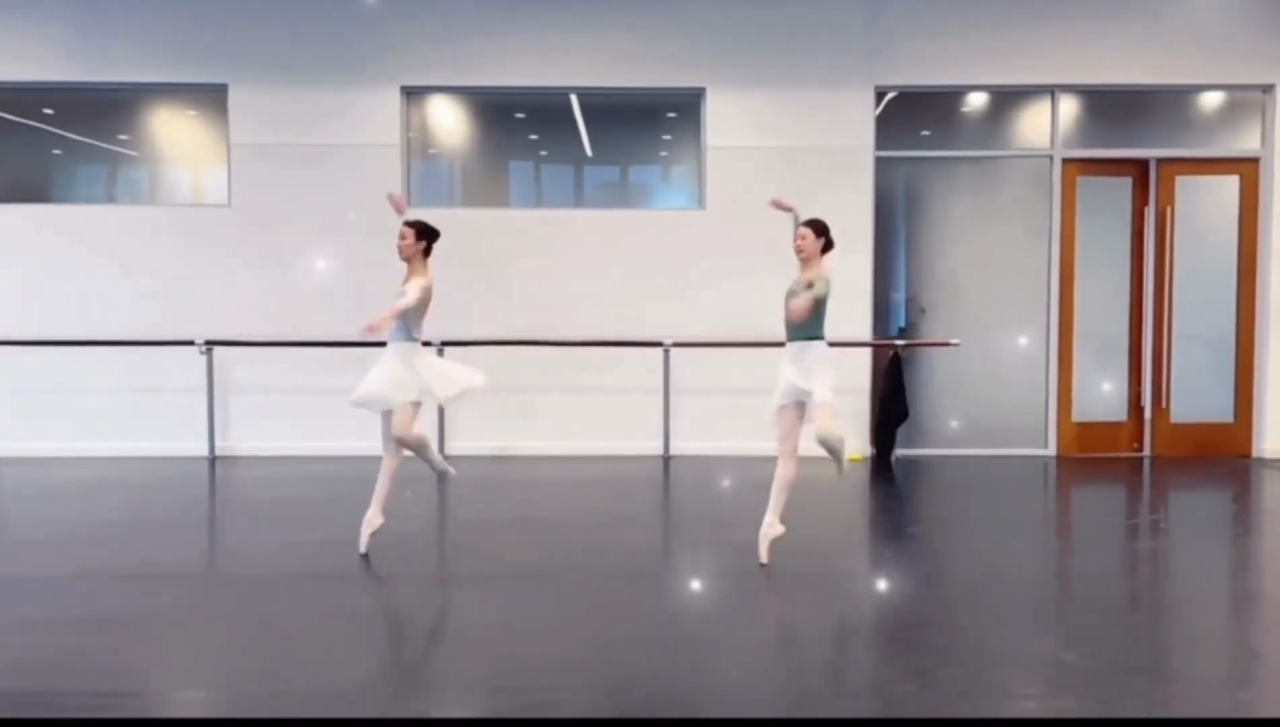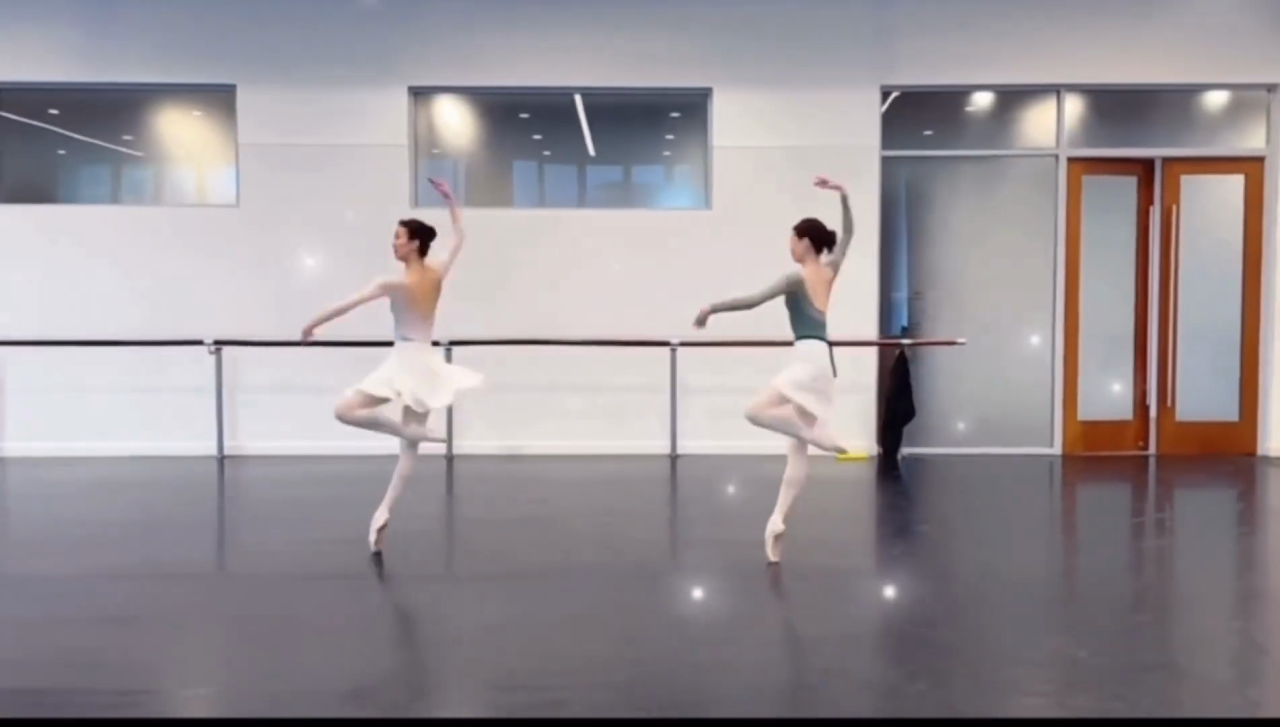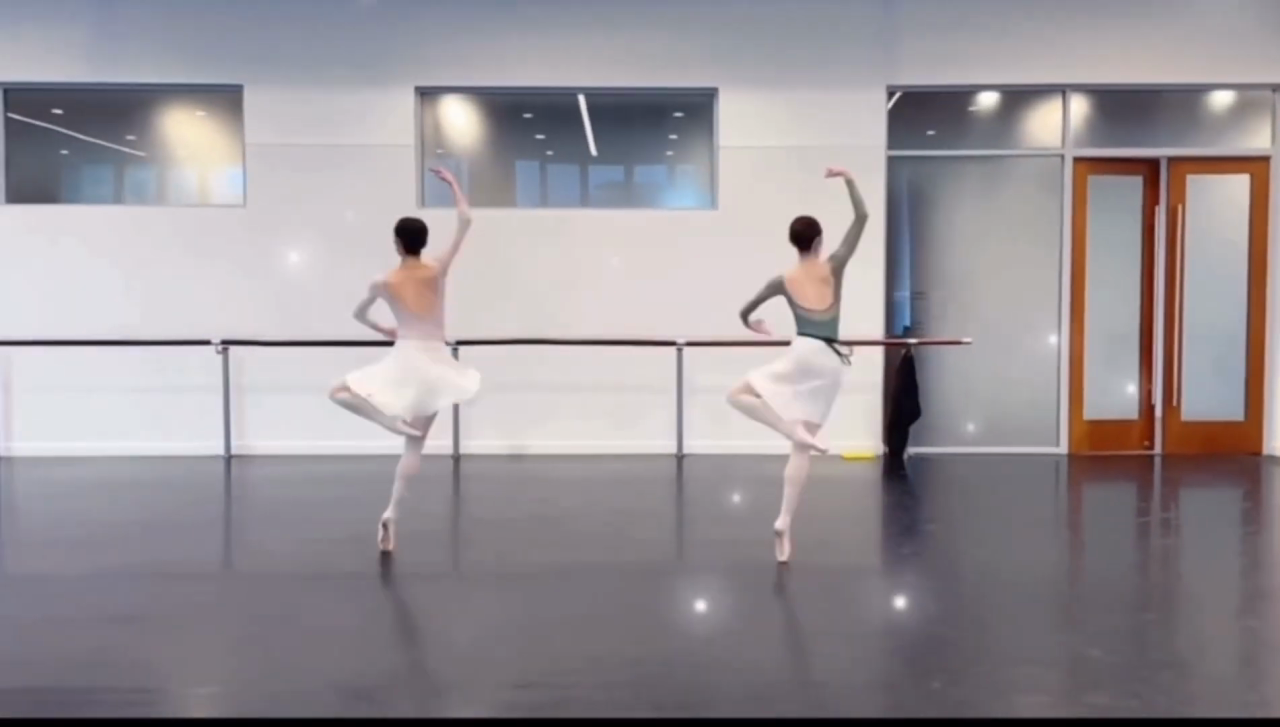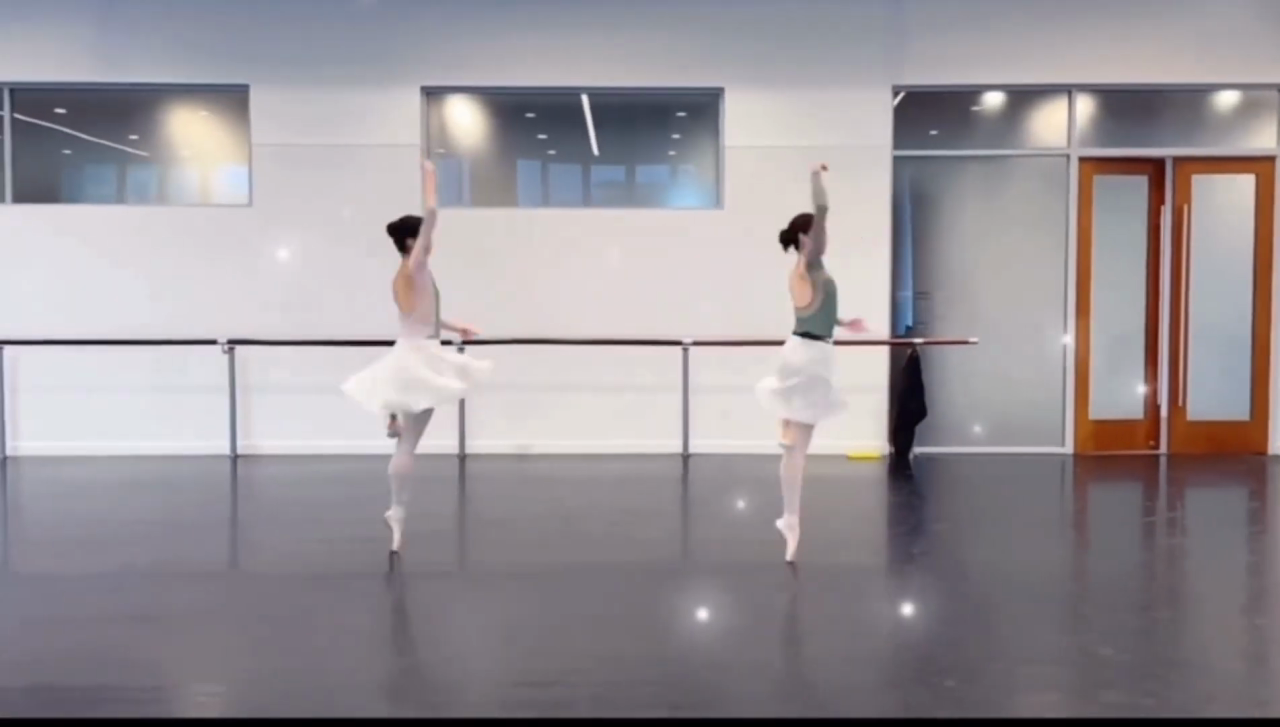
dt=0.1s
person 1, frame 1
left shoulder: (817, 275)
right shoulder: (805, 271)
left elbow: (821, 286)
right elbow: (803, 242)
left wrist: (808, 298)
right wrist: (794, 212)
left hip: (815, 359)
right hip: (793, 361)
left knee: (826, 432)
right knee: (786, 450)
right ankle: (771, 522)
person 1, frame 2
left shoulder: (797, 276)
right shoulder: (829, 269)
left elbow: (757, 299)
right elbow: (848, 230)
left wrist: (712, 308)
right wrist: (842, 192)
left hip: (810, 359)
right hip: (818, 357)
left knee: (756, 412)
right knee: (797, 454)
left ankle: (817, 432)
right ankle: (778, 521)
person 1, frame 3
left shoulder: (785, 280)
right shoulder: (834, 265)
left elbow: (748, 308)
right elbow: (862, 218)
left wrist: (748, 320)
right wrist: (847, 179)
left hip: (802, 356)
right hip: (828, 361)
right knee: (800, 452)
right ankle: (785, 521)
person 1, frame 4
left shoulder: (806, 274)
right shoulder: (813, 267)
right elbow: (822, 210)
left wrist: (843, 320)
right wrist: (817, 175)
left hip: (796, 354)
right hip: (814, 356)
right knee: (797, 446)
right ankle: (791, 520)
person 2, frame 1
left shoulder: (420, 282)
right shoulder: (416, 273)
left elbow: (407, 300)
right elbow: (415, 242)
left wrist: (386, 316)
right wrist: (404, 212)
left hip: (409, 363)
right hip: (397, 363)
left knee: (402, 433)
right knee: (390, 447)
left ankle: (435, 463)
right ankle: (374, 513)
person 2, frame 2
left shoulder: (395, 282)
right shoulder: (438, 273)
left elbow: (351, 303)
right elbow: (460, 238)
left wrist: (314, 323)
right wrist: (451, 199)
left hip: (406, 361)
right hip: (428, 363)
left knee: (345, 411)
right knee: (407, 449)
left ankle: (401, 462)
right ankle: (383, 514)
person 2, frame 3
left shoulder: (384, 282)
right shoulder: (439, 270)
left elbow: (359, 314)
right elbow: (466, 222)
left wrist: (383, 329)
right wrist: (454, 185)
left hip: (404, 362)
right hip: (436, 364)
left knee: (339, 393)
right knee: (415, 448)
right ankle: (391, 513)
person 2, frame 4
left shoulder: (404, 276)
right shoulder: (417, 267)
right elbow: (432, 213)
left wrist: (454, 327)
right wrist: (430, 174)
left hip: (407, 360)
right hip: (420, 359)
right knee: (408, 447)
right ankle: (397, 513)
